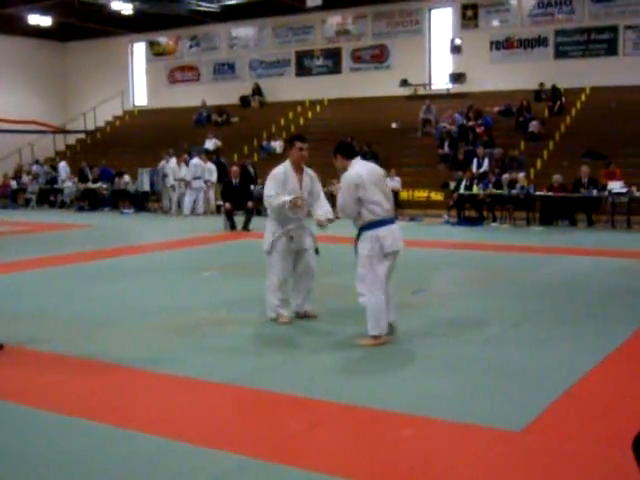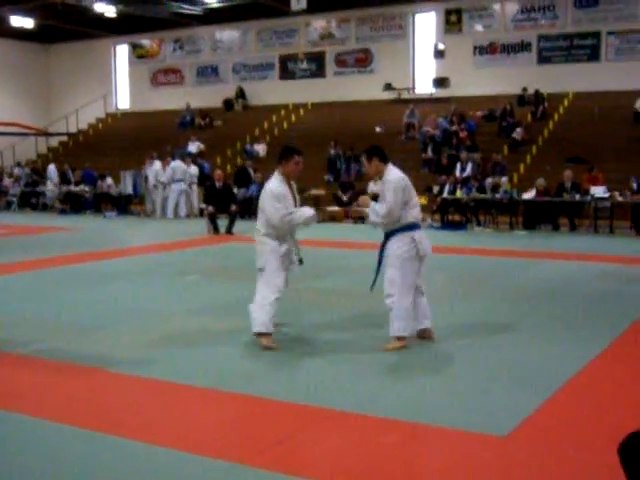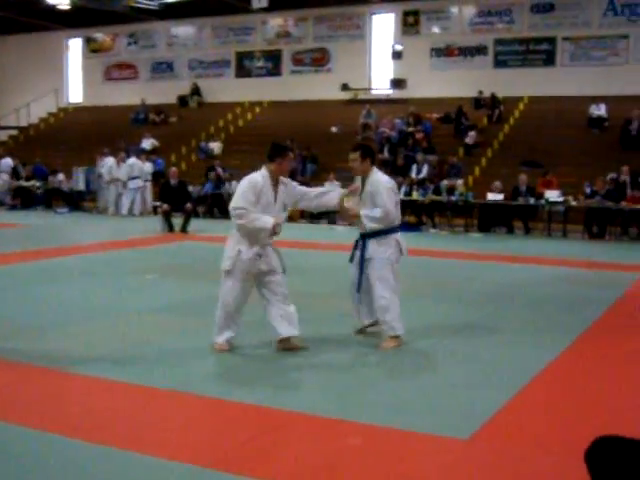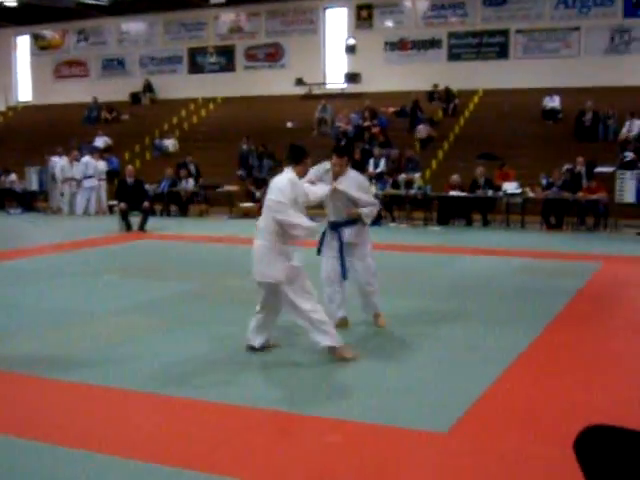
dt=0.5s
person 1, frame 1
left shoulder: (310, 175)
right shoulder: (278, 173)
left elbow: (318, 199)
right elbow: (270, 199)
left wrist: (323, 216)
right wrist: (289, 201)
left hip: (300, 228)
right hip: (280, 229)
left knee: (307, 269)
right knee: (279, 273)
left ankle: (301, 307)
right ankle: (278, 311)
person 1, frame 2
left shoulder: (290, 184)
right shoulder: (274, 188)
right elbow: (282, 220)
left wrist: (305, 213)
right wrist: (308, 213)
left hip: (284, 243)
right hip: (272, 243)
left knee: (279, 284)
right knee: (272, 285)
left ankle: (262, 316)
right ankle: (262, 331)
person 1, frame 3
left shoulder: (286, 185)
right shoulder: (251, 182)
left elbow: (311, 197)
right elbow: (239, 211)
left wrist: (340, 195)
right wrist: (267, 223)
left hip: (265, 249)
right hip: (243, 248)
left knee: (277, 292)
right knee: (233, 297)
left ankle: (286, 337)
right ankle: (221, 337)
person 1, frame 4
left shoulder: (293, 182)
right shoulder: (285, 181)
left elbow: (308, 195)
right elbow: (278, 208)
left wrist: (329, 188)
right wrist: (305, 226)
left hip: (271, 247)
right hip: (275, 249)
left knee: (271, 299)
right knee: (304, 298)
left ankle: (257, 340)
right ankle: (333, 345)
person 2, frame 1
left shoulder: (350, 176)
right shoulder: (375, 169)
left elbow: (347, 211)
left wrist: (340, 193)
left hip: (374, 235)
right hip: (390, 230)
left knee: (370, 286)
right knee: (380, 283)
left ankle: (378, 334)
right ankle: (387, 322)
person 2, frame 2
left shoulder: (393, 180)
right shoulder: (390, 177)
left elbow: (389, 213)
right elbow: (388, 209)
left wrist: (369, 206)
right wrist: (369, 206)
left hip: (404, 239)
right hip: (406, 238)
left knee: (397, 288)
right knee: (412, 287)
left ankle: (401, 336)
right ankle: (425, 329)
person 2, frame 3
left shoulder: (382, 183)
right shoulder: (362, 180)
left elbow: (386, 214)
right elbow: (366, 207)
left wrist: (360, 214)
right wrist: (352, 211)
left hip: (384, 242)
right hip: (369, 241)
left knee: (384, 289)
right knee: (360, 284)
left ankle: (394, 334)
right ankle: (369, 319)
person 2, frame 4
left shoulder: (358, 180)
right shoulder: (323, 169)
left elbow: (373, 205)
right elbow: (306, 183)
left wrist: (362, 214)
left hip: (355, 232)
right hip: (333, 233)
left knee: (365, 275)
right knee: (330, 277)
left ankle: (375, 312)
right ankle: (339, 316)
